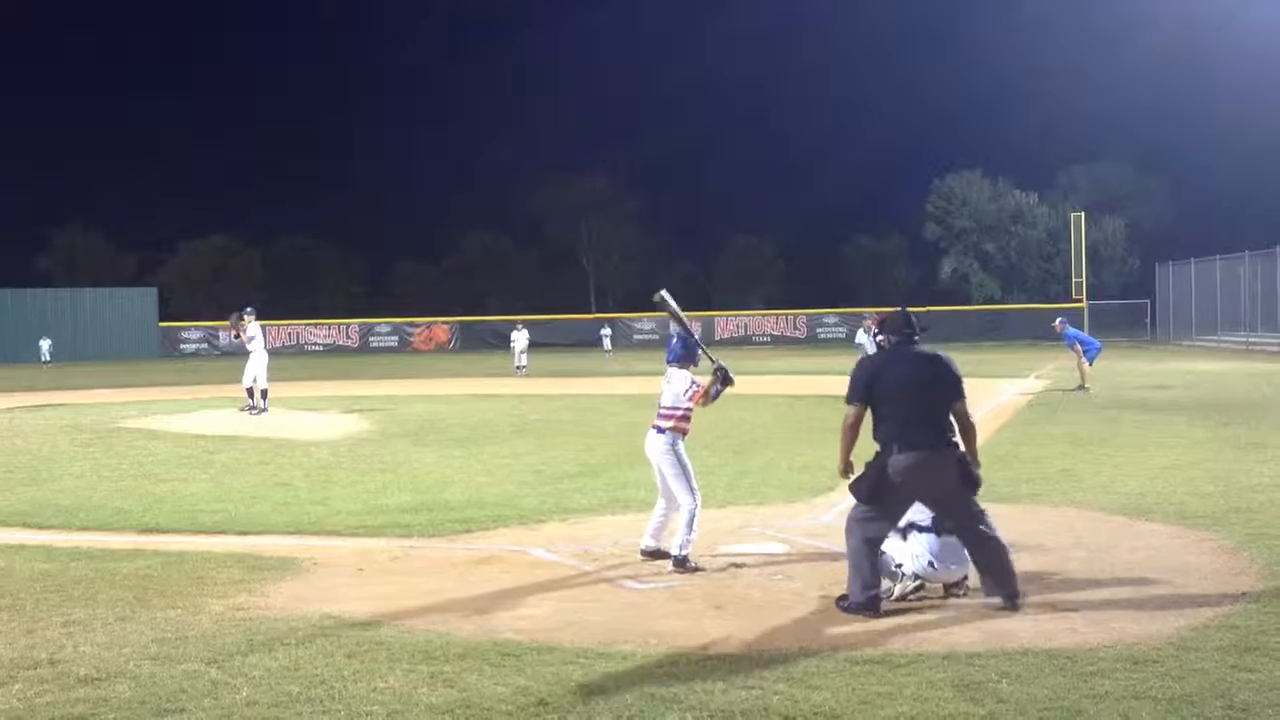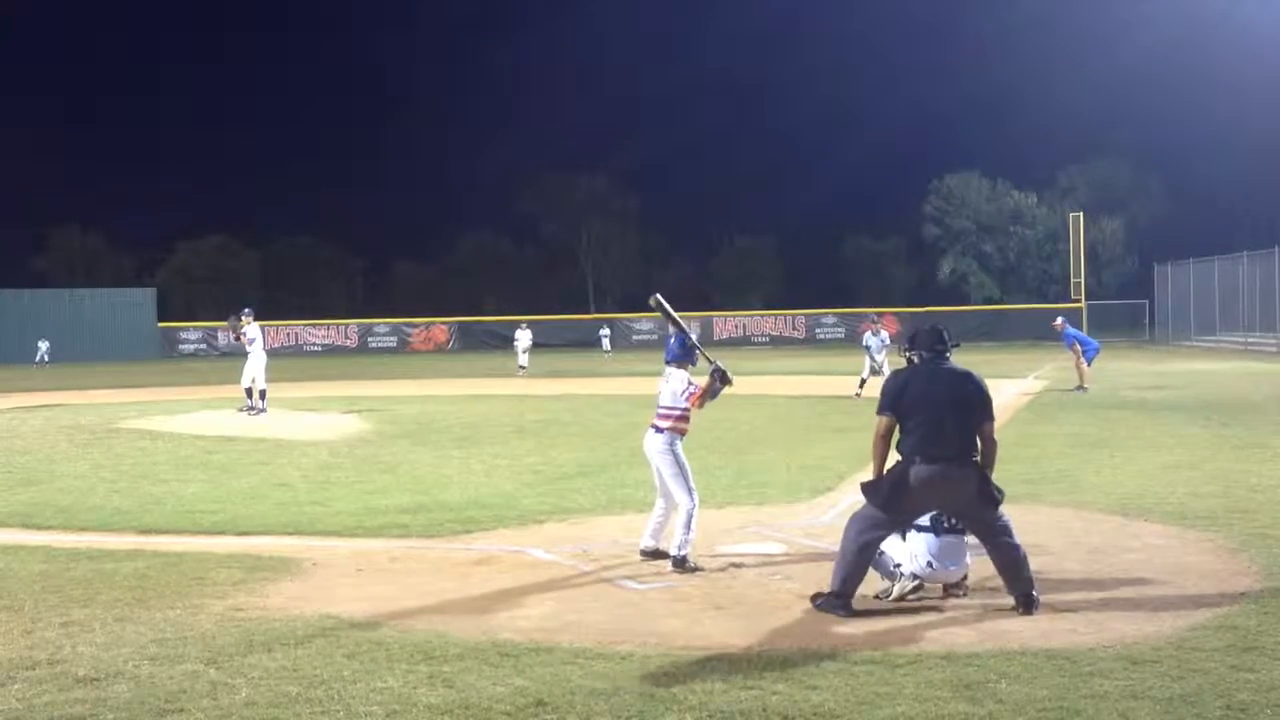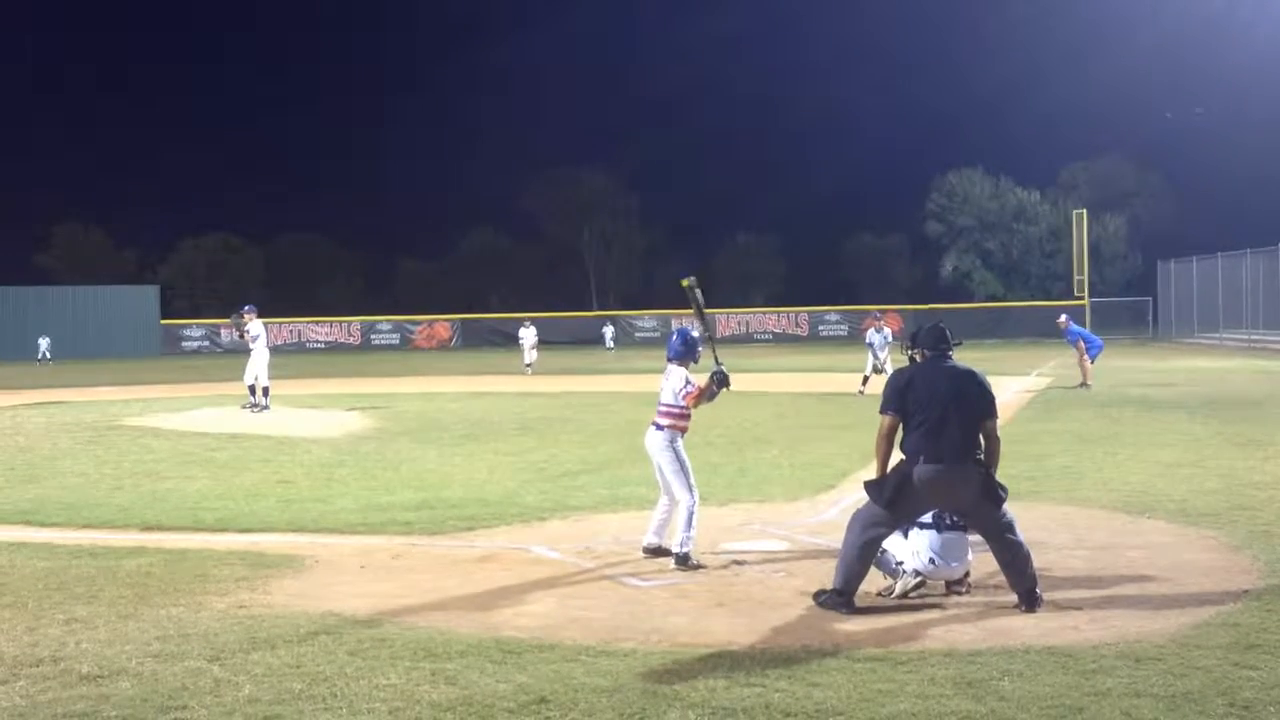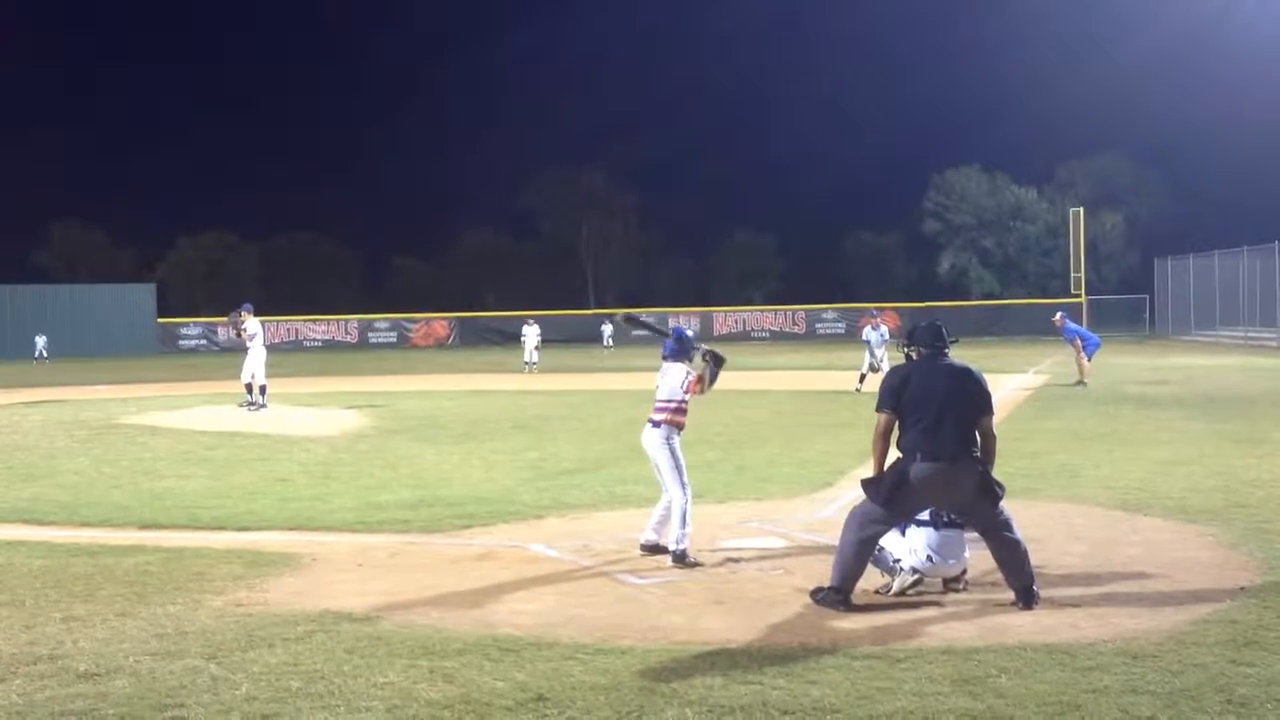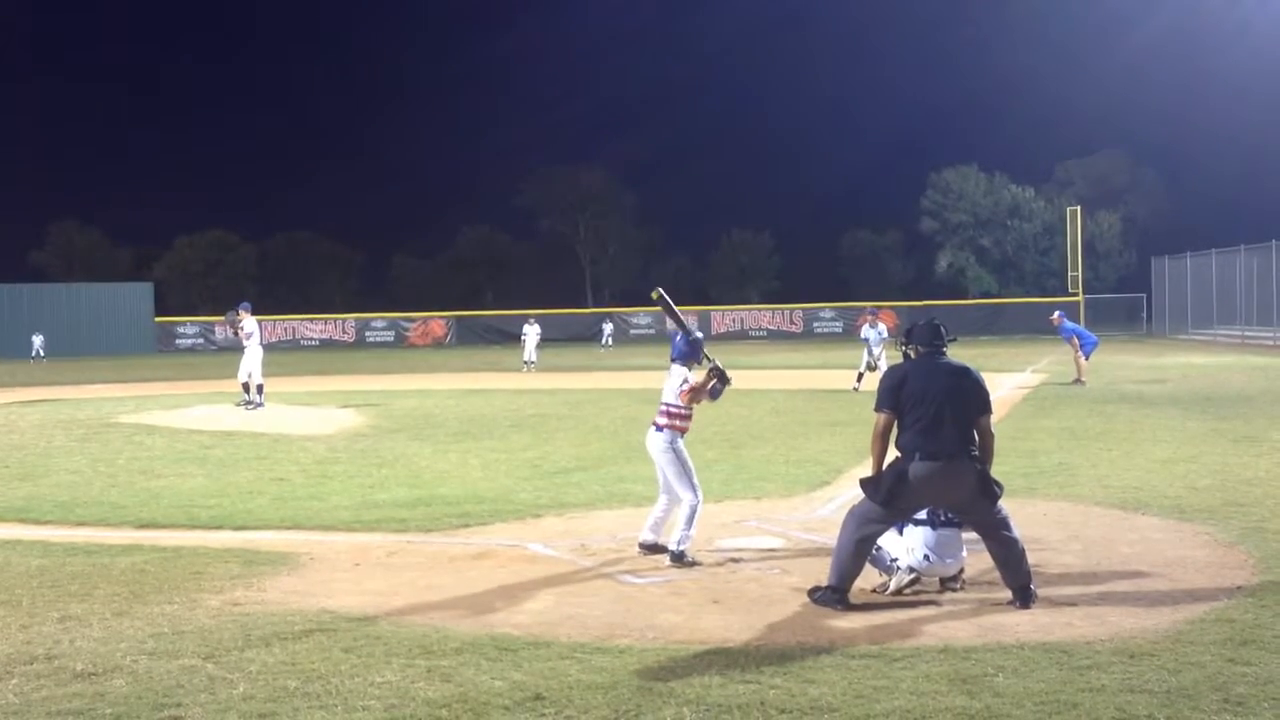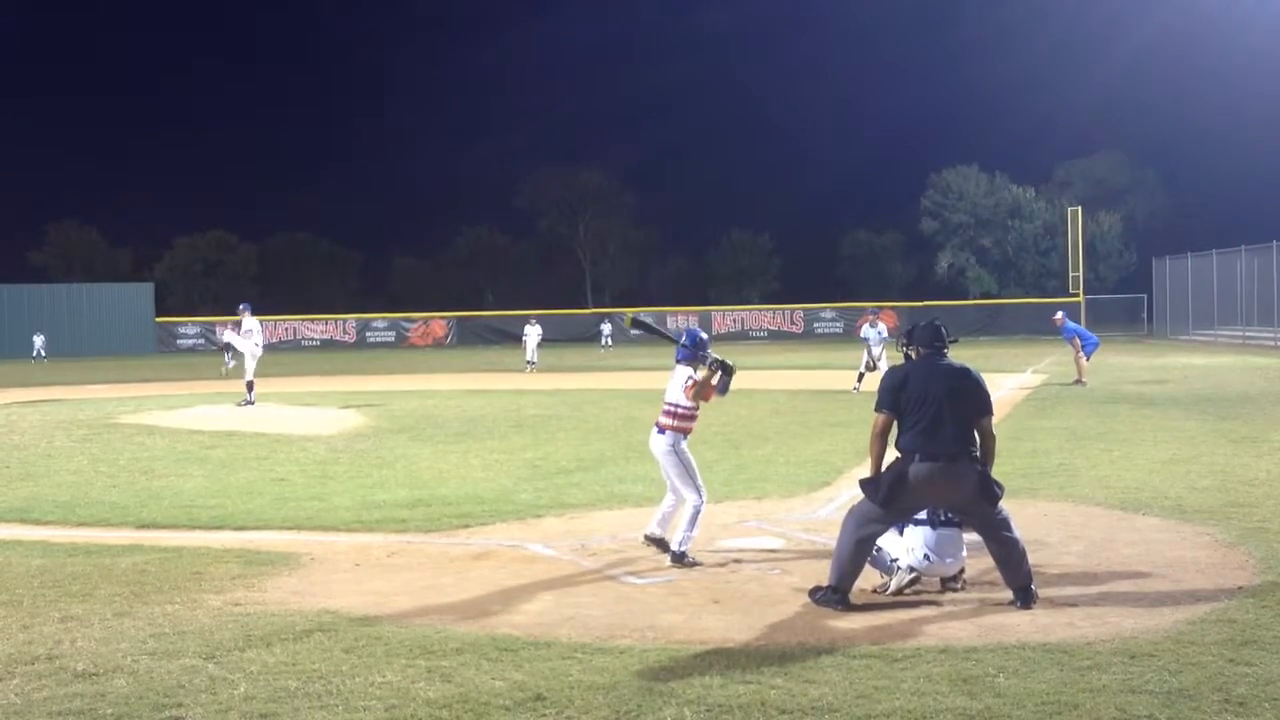
dt=0.7s
person 1, frame 1
left shoulder: (870, 366)
right shoulder: (940, 363)
left elbow: (852, 420)
right elbow: (963, 417)
left wrist: (844, 459)
right wrist: (972, 456)
left hip: (897, 463)
right hip: (943, 460)
left knee: (863, 526)
right knee: (973, 525)
left ankle: (863, 598)
right ankle: (1008, 592)
person 1, frame 2
left shoulder: (901, 380)
right shoulder: (972, 382)
left elbow: (883, 433)
right elbow: (989, 439)
left wrist: (877, 478)
right wrist: (984, 478)
left hip: (917, 474)
right hip: (964, 475)
left knee: (863, 528)
right knee: (998, 532)
left ankle: (839, 597)
right ankle: (1026, 596)
person 1, frame 3
left shoulder: (903, 378)
right shoulder: (975, 380)
left elbow: (887, 432)
right elbow: (992, 437)
left wrist: (881, 478)
right wrist: (988, 478)
left hip: (919, 473)
right hip: (967, 474)
left knee: (865, 526)
right knee: (1002, 530)
left ankle: (841, 594)
right ankle: (1029, 594)
person 1, frame 4
left shoulder: (899, 376)
right shoulder: (971, 377)
left elbow: (883, 430)
right elbow: (988, 433)
left wrist: (878, 475)
right wrist: (984, 476)
left hip: (916, 471)
right hip: (963, 472)
left knee: (863, 523)
right knee: (998, 527)
left ankle: (838, 592)
right ankle: (1026, 591)
person 1, frame 5
left shoulder: (898, 375)
right shoulder: (970, 376)
left elbow: (882, 430)
right elbow: (986, 433)
left wrist: (876, 475)
right wrist: (982, 475)
left hip: (915, 471)
right hip: (962, 471)
left knee: (861, 522)
right knee: (996, 525)
left ankle: (835, 591)
right ankle: (1023, 590)
person 1, frame 6
left shoulder: (898, 375)
right shoulder: (970, 377)
left elbow: (880, 431)
right elbow: (987, 434)
left wrist: (875, 477)
right wrist: (983, 476)
left hip: (916, 471)
right hip: (963, 472)
left knee: (861, 522)
right knee: (997, 526)
left ankle: (836, 592)
right ankle: (1024, 590)
person 2, frame 1
left shoulder: (674, 374)
right shoulder: (681, 376)
left elbow: (704, 397)
right elbow: (702, 400)
left wrist: (721, 384)
right wrist: (715, 377)
left hip: (657, 440)
right hip: (668, 443)
left knee: (668, 498)
right knee: (690, 500)
left ankle: (649, 547)
right ankle: (680, 557)
person 2, frame 2
left shoulder: (672, 374)
right shoulder: (680, 376)
left elbow: (701, 397)
right elbow: (698, 402)
left wrist: (719, 384)
right wrist: (712, 378)
left hip: (656, 439)
right hip: (666, 442)
left knee: (667, 497)
right knee: (688, 500)
left ankle: (649, 546)
right ankle: (679, 557)
person 2, frame 3
left shoulder: (673, 371)
right shoulder: (679, 374)
left elbow: (700, 398)
right elbow: (694, 402)
left wrist: (717, 386)
right wrist: (711, 380)
left hip: (657, 436)
right hip: (667, 439)
left knee: (670, 495)
right knee: (688, 497)
left ankle: (652, 544)
right ankle: (681, 554)
person 2, frame 4
left shoulder: (669, 369)
right shoulder: (678, 369)
left elbow: (701, 385)
right elbow: (699, 388)
left wrist: (713, 367)
right wrist: (706, 364)
left hip: (655, 433)
right hip: (663, 436)
left knee: (671, 492)
right knee: (682, 494)
left ankle: (650, 541)
right ankle: (678, 551)
person 2, frame 5
left shoulder: (680, 372)
right shoulder: (681, 373)
left elbow: (708, 396)
right elbow: (689, 399)
left wrist: (719, 382)
right wrist: (709, 376)
left hip: (659, 437)
right hip: (667, 440)
left knee: (670, 494)
right knee: (692, 496)
left ankle: (647, 540)
right ankle: (677, 551)
person 2, frame 6
left shoulder: (686, 372)
right shoulder: (685, 372)
left elbow: (717, 391)
right elbow: (693, 395)
left wrist: (725, 375)
right wrist: (710, 371)
left hip: (663, 438)
right hip: (670, 441)
left knee: (677, 492)
right knee: (696, 496)
left ankle: (654, 533)
right ankle: (678, 552)
